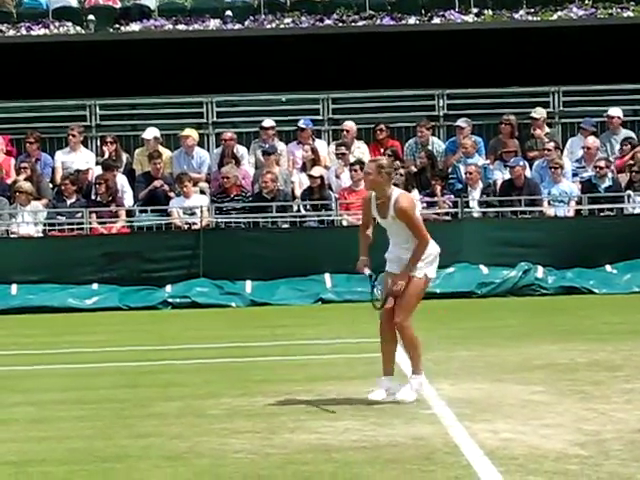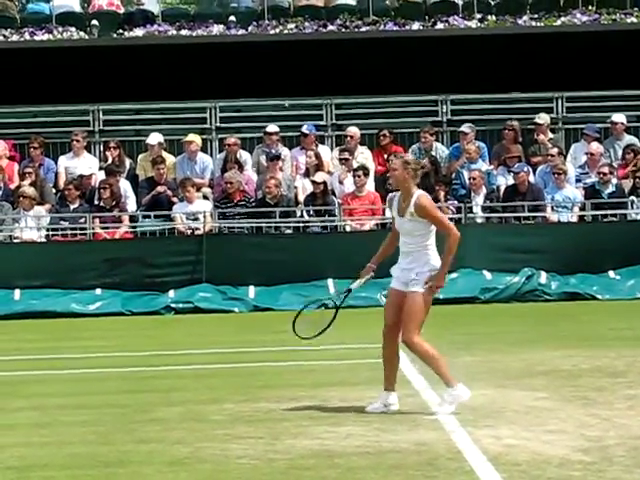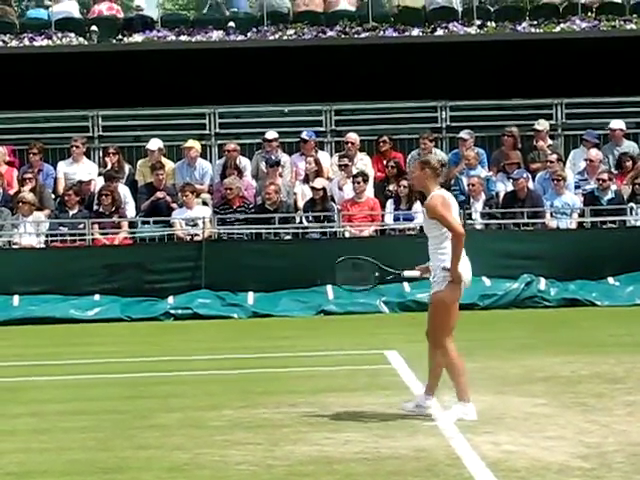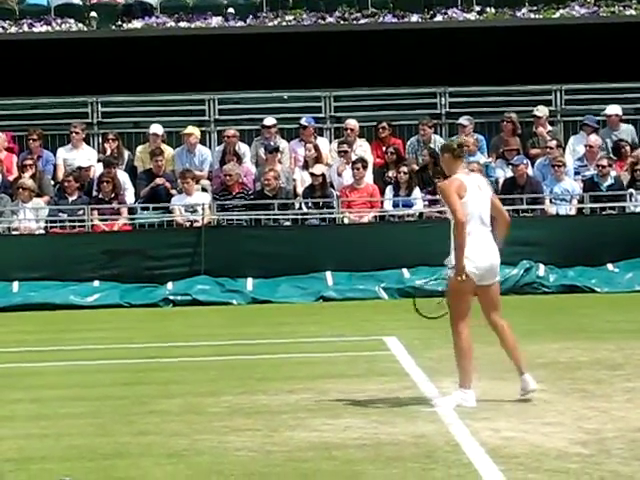
dt=0.3s
person 1, frame 1
left shoulder: (403, 202)
right shoulder: (370, 200)
left elbow: (423, 240)
right elbow: (365, 229)
left wrist: (406, 274)
right wrist: (363, 257)
left hip: (420, 261)
right hip: (396, 258)
left knee: (400, 321)
right knee: (385, 319)
left ankle: (417, 377)
right ankle: (388, 381)
person 1, frame 2
left shoulder: (422, 201)
right shoulder: (394, 200)
left elbow: (454, 235)
left wrist: (442, 274)
right wrist: (373, 263)
left hip: (424, 275)
right hip: (402, 272)
left knee: (410, 337)
right knee: (389, 334)
left ankle: (455, 388)
right ankle: (389, 395)
person 1, frame 3
left shoulder: (433, 201)
right shoulder: (443, 196)
left elbow: (458, 232)
left wrist: (453, 269)
right wrist: (433, 265)
left hip: (449, 274)
right hip: (451, 271)
left knee: (442, 340)
right knee: (435, 337)
left ankle: (465, 404)
right ankle: (428, 397)
person 1, frame 4
left shoulder: (449, 185)
right shoulder: (481, 181)
left elbow: (460, 220)
right elbow: (504, 219)
left wrist: (458, 262)
left hip: (469, 259)
right hip: (489, 254)
left knee: (459, 325)
right knee: (496, 319)
left ankle: (465, 391)
right ankle: (525, 377)
